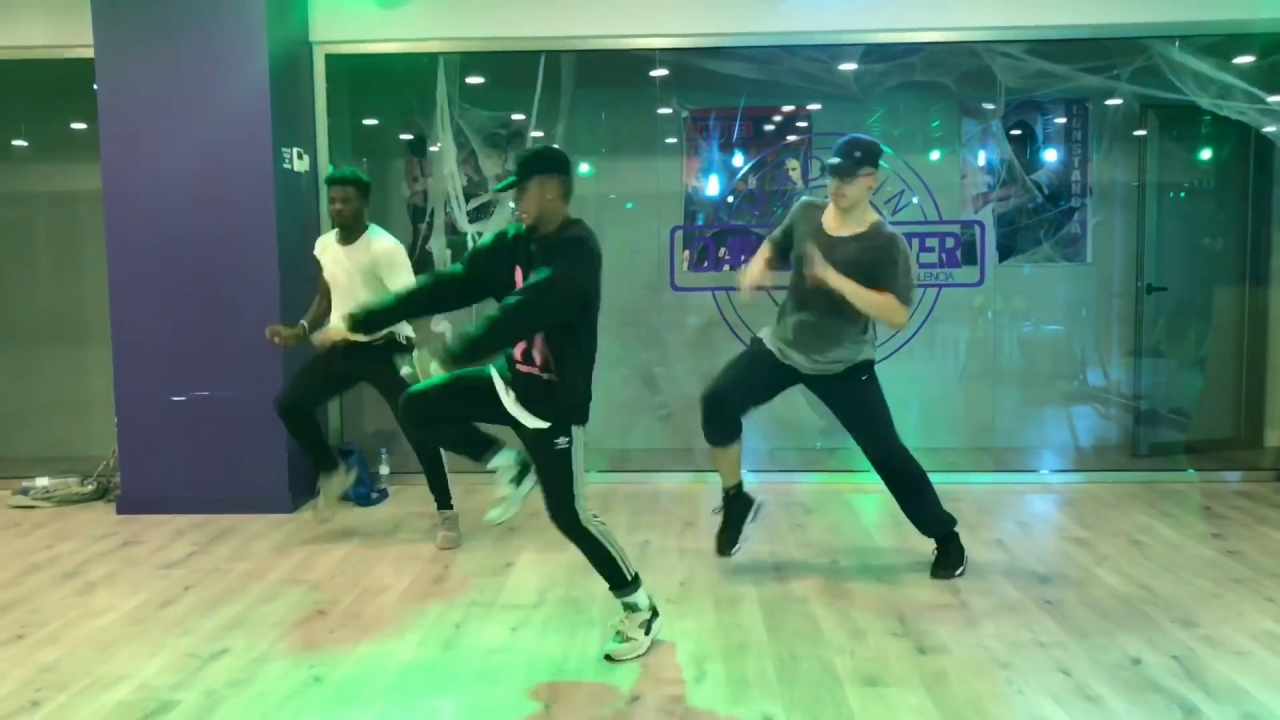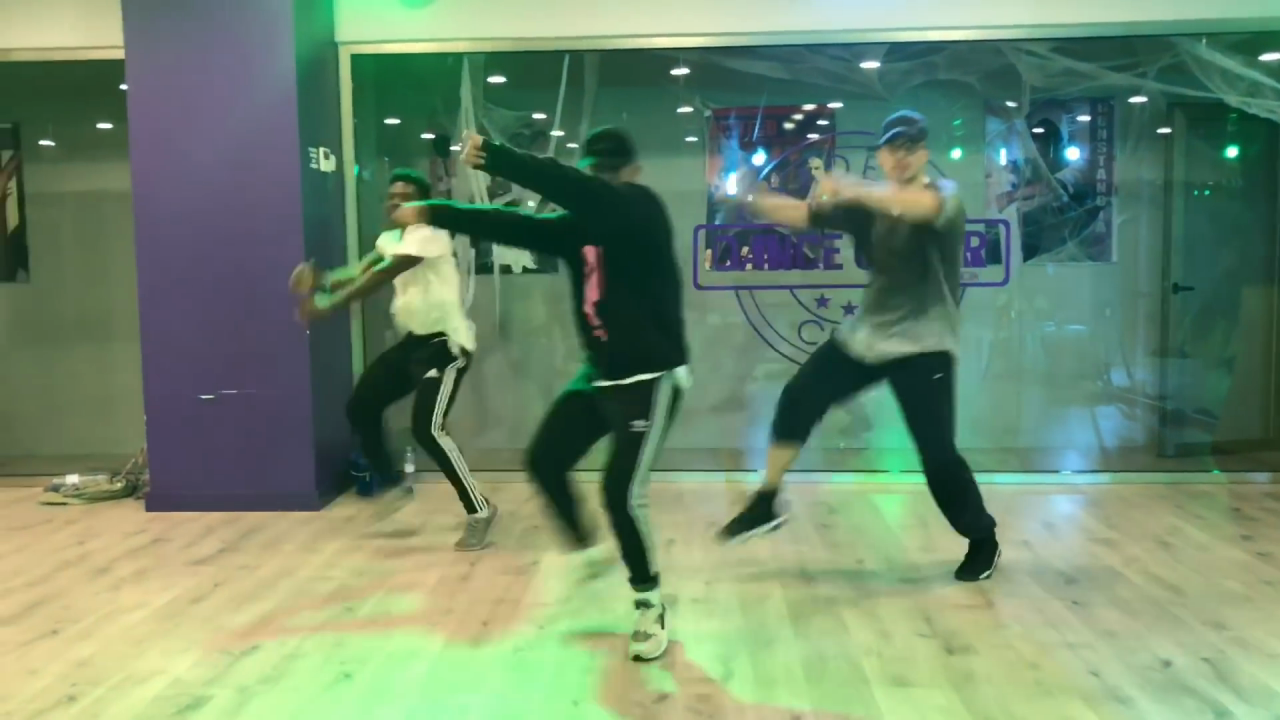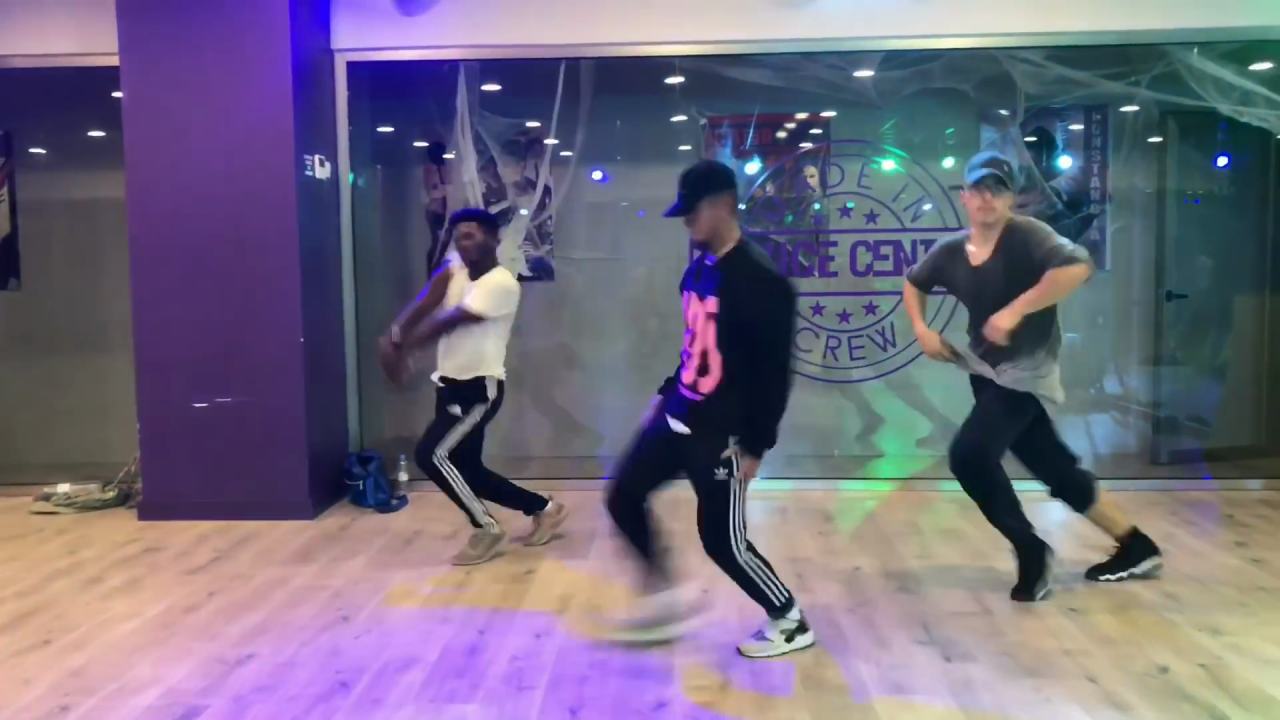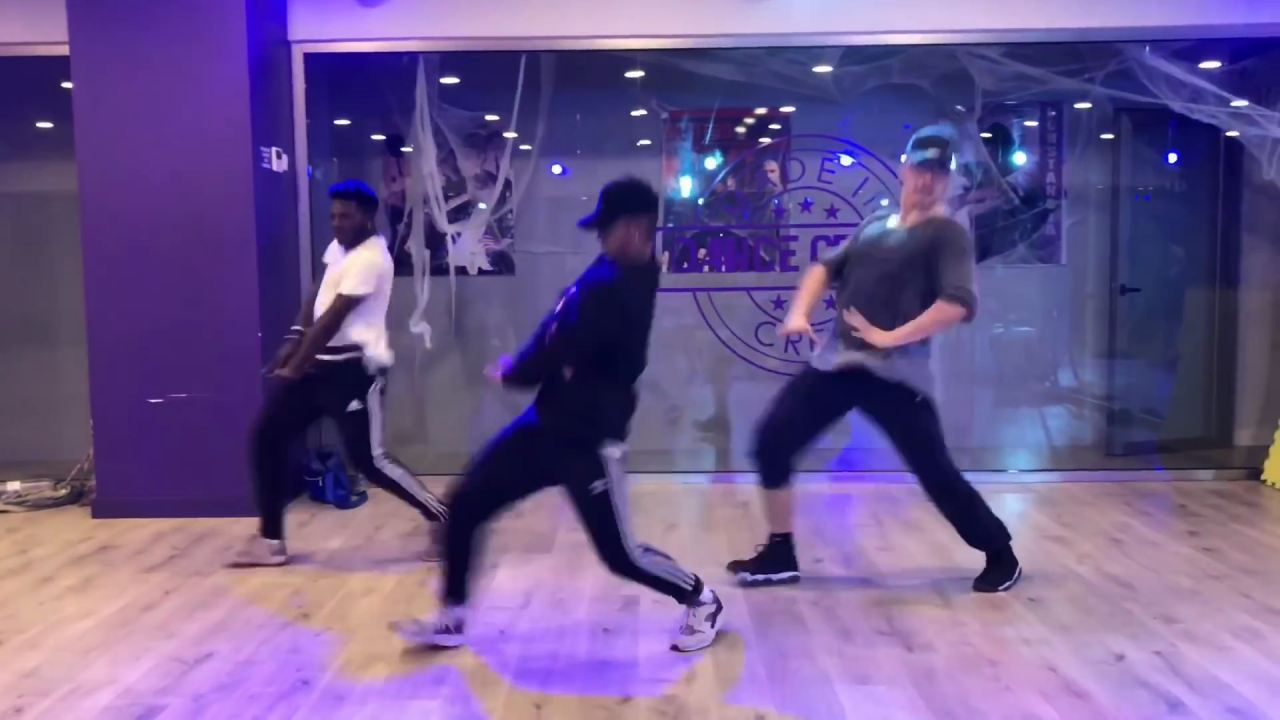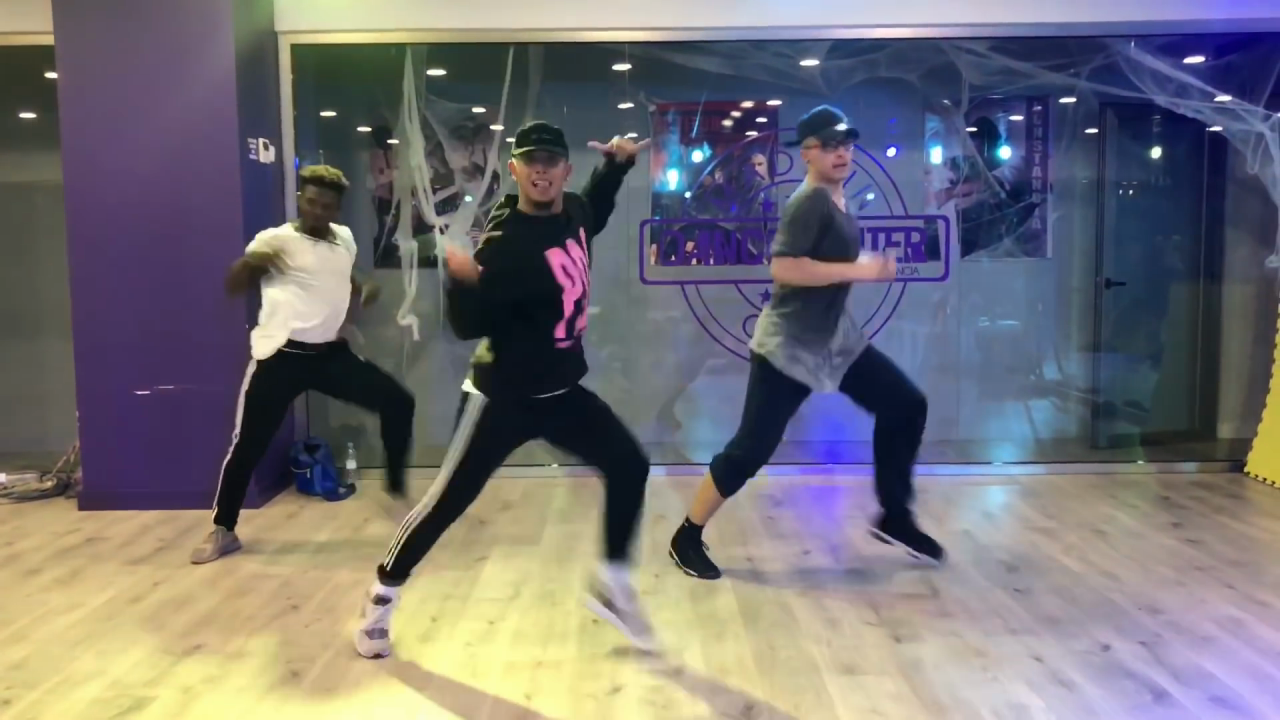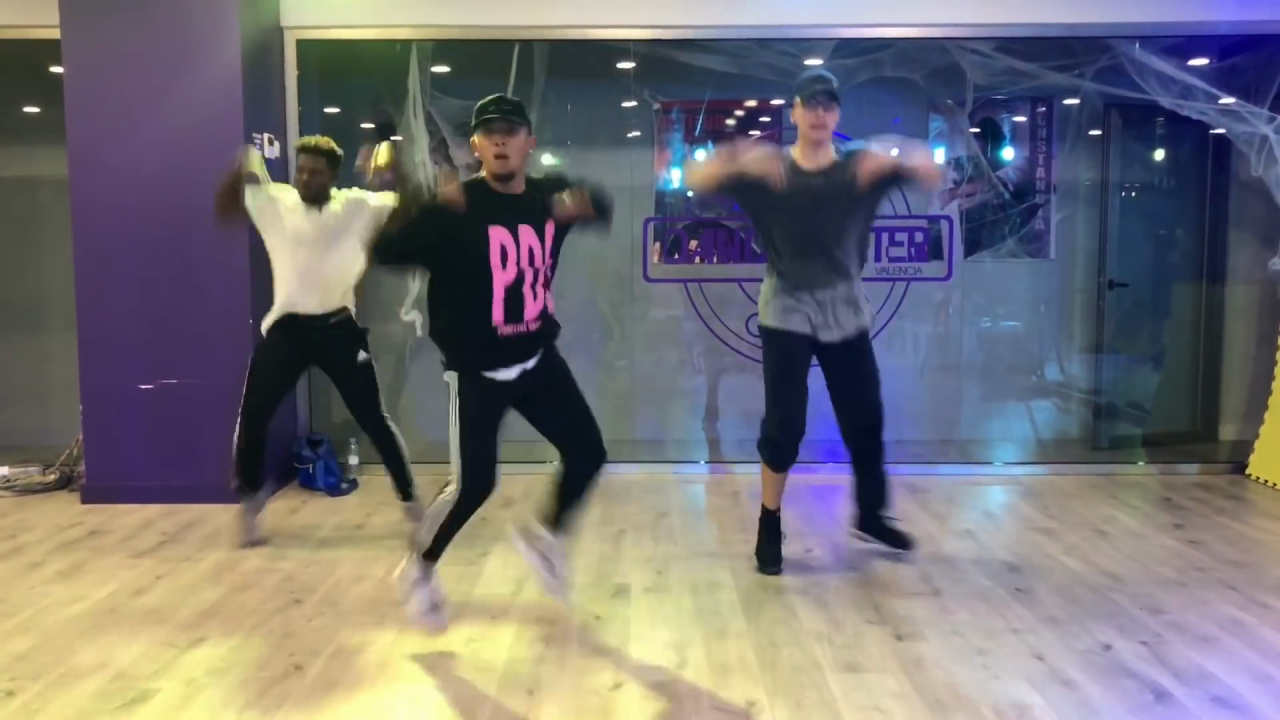
dt=0.5s
person 1, frame 1
left shoulder: (577, 250)
right shoulder: (514, 243)
left elbow: (528, 313)
right elbow: (450, 284)
left wrist: (459, 353)
right wrist: (360, 321)
left hip: (553, 404)
right hip: (506, 382)
left knee: (568, 514)
right knee: (417, 406)
left ankle: (638, 608)
person 1, frame 2
left shoulder: (640, 209)
right shoulder: (578, 226)
left elbow: (571, 188)
right elbow: (516, 226)
left wrist: (492, 157)
right wrist: (433, 214)
left hip: (650, 377)
right hip: (601, 374)
left knee: (621, 493)
right knee: (544, 462)
left ankle: (650, 606)
right ankle: (588, 552)
person 1, frame 3
left shoulder: (759, 280)
right shoulder: (698, 269)
left elbow: (773, 369)
left wrist: (751, 443)
right wrist: (669, 392)
left hip: (720, 429)
right hip: (679, 411)
left knee: (721, 541)
right knee: (623, 499)
left ankle: (789, 621)
right ankle: (664, 599)
person 1, frame 4
left shoulder: (617, 288)
right shoulder: (620, 274)
left elbow: (555, 354)
left wrist: (513, 372)
right wrist: (531, 363)
left hip: (587, 438)
right hip: (548, 422)
left knee: (620, 553)
right knee: (463, 507)
left ankle: (700, 602)
right ankle: (451, 619)
person 1, frame 5
left shoulder: (570, 213)
right shoulder: (506, 241)
right elbow: (467, 324)
left wrist: (614, 165)
right wrist: (462, 280)
left hip: (564, 389)
right hip: (505, 396)
left knee: (630, 466)
right knee: (447, 502)
left ankle: (613, 582)
right ankle: (381, 596)
person 1, frame 6
left shoulder: (547, 194)
right shoulder: (449, 212)
left elbow: (603, 206)
right elbow: (389, 250)
left wrist: (585, 203)
right wrist: (434, 205)
left hip: (538, 359)
right hip: (476, 370)
left knee: (587, 454)
right knee: (475, 483)
left ankle: (546, 536)
right ankle: (421, 570)
person 2, frame 1
left shoulder: (886, 243)
right shoulder: (805, 212)
left elbow: (897, 315)
right elbow: (771, 250)
left wrist: (837, 281)
right wrist: (755, 272)
left hip: (845, 361)
right hip: (783, 345)
left knee: (887, 452)
right knee: (718, 401)
left ankle: (946, 537)
right ankle: (735, 499)
person 2, frame 2
left shoulder: (940, 195)
right shoulder: (861, 204)
left elbow: (925, 210)
right elbow: (805, 217)
left wrist: (854, 191)
right wrist: (762, 202)
left hip: (924, 346)
right hip: (868, 332)
left knee: (938, 453)
right knee: (798, 398)
left ankle: (983, 537)
right ankle: (767, 501)
person 2, frame 3
left shoulder: (1025, 234)
right shoulder: (949, 251)
left elbow: (1077, 265)
right elbow: (913, 284)
left wrist: (1014, 311)
right wrist: (922, 329)
left hip: (1023, 375)
right hip: (991, 373)
left knee: (967, 455)
right knee: (1059, 471)
left ankle: (1031, 549)
right ankle: (1135, 548)
person 2, frame 4
left shoulder: (948, 232)
right shoulder: (876, 224)
left elbow: (958, 304)
right elbow: (826, 267)
left wrist: (892, 337)
right wrist: (799, 311)
left hip: (896, 367)
right hip: (837, 358)
left knee: (934, 470)
right knee: (772, 440)
left ankle: (999, 553)
right ankle: (779, 554)
person 2, frame 5
left shoulder: (841, 202)
right shoulder: (809, 202)
right elbow: (783, 269)
left wrist: (867, 268)
right wrist: (853, 271)
left hip: (837, 342)
right hip: (787, 348)
left knee: (907, 407)
right knee: (749, 450)
left ankle: (895, 517)
right ankle: (687, 538)
person 2, frame 6
left shoulder: (858, 168)
right shoulder: (763, 170)
left elbow: (932, 173)
right elbow: (698, 182)
left wrist: (893, 158)
right wrist: (737, 159)
left hip: (845, 313)
right hip: (786, 312)
left knee: (865, 419)
right knee: (785, 422)
left ankle: (871, 516)
right ankle: (769, 524)
person 3, frame 1
left shoulder: (385, 246)
right shoulder: (324, 245)
right wrist: (301, 329)
left hip: (385, 344)
right hip: (345, 346)
left knee: (417, 426)
right knee: (290, 404)
left ankle: (447, 512)
right ankle: (334, 472)
person 3, frame 2
left shoulder: (429, 232)
right shoulder: (392, 238)
left elbow: (387, 274)
right elbow: (361, 271)
left wrist: (330, 305)
right wrist: (320, 282)
left hip: (445, 343)
right hip: (414, 342)
left knee: (427, 429)
right knee: (360, 407)
left ankle: (480, 512)
right ankle: (389, 480)
person 3, frame 3
left shoulder: (502, 285)
right shoulder: (457, 266)
left elbow: (448, 323)
right elbow: (428, 300)
left wrist: (403, 346)
right wrist: (396, 332)
left hip: (479, 387)
right hip: (451, 384)
left knee: (433, 453)
right knee: (467, 469)
left ankle: (487, 529)
right ankle: (545, 509)
person 3, frame 4
left shoulder: (372, 259)
right shoulder: (340, 247)
left elbow: (334, 317)
left wrist: (297, 363)
right wrist: (294, 342)
left hip: (356, 367)
right hip: (320, 362)
left knee: (370, 459)
right knee: (265, 439)
left ankle: (443, 520)
right ankle: (269, 541)
person 3, frame 5
left shoulder: (343, 238)
right shoulder: (273, 240)
right elbow: (235, 284)
left wrist: (362, 293)
right wrist: (259, 262)
left hip: (329, 352)
right hip: (280, 356)
left knee: (398, 403)
right knee: (247, 444)
left ankle: (395, 493)
right ankle: (223, 531)
person 3, frame 6
left shoulder: (357, 204)
right shoulder: (273, 200)
left elbow: (413, 211)
right elbow: (223, 209)
right wrist: (240, 174)
left hip: (339, 327)
right hip: (287, 327)
left knee: (373, 418)
right knee: (252, 414)
left ankle: (411, 503)
right ankle: (250, 497)
